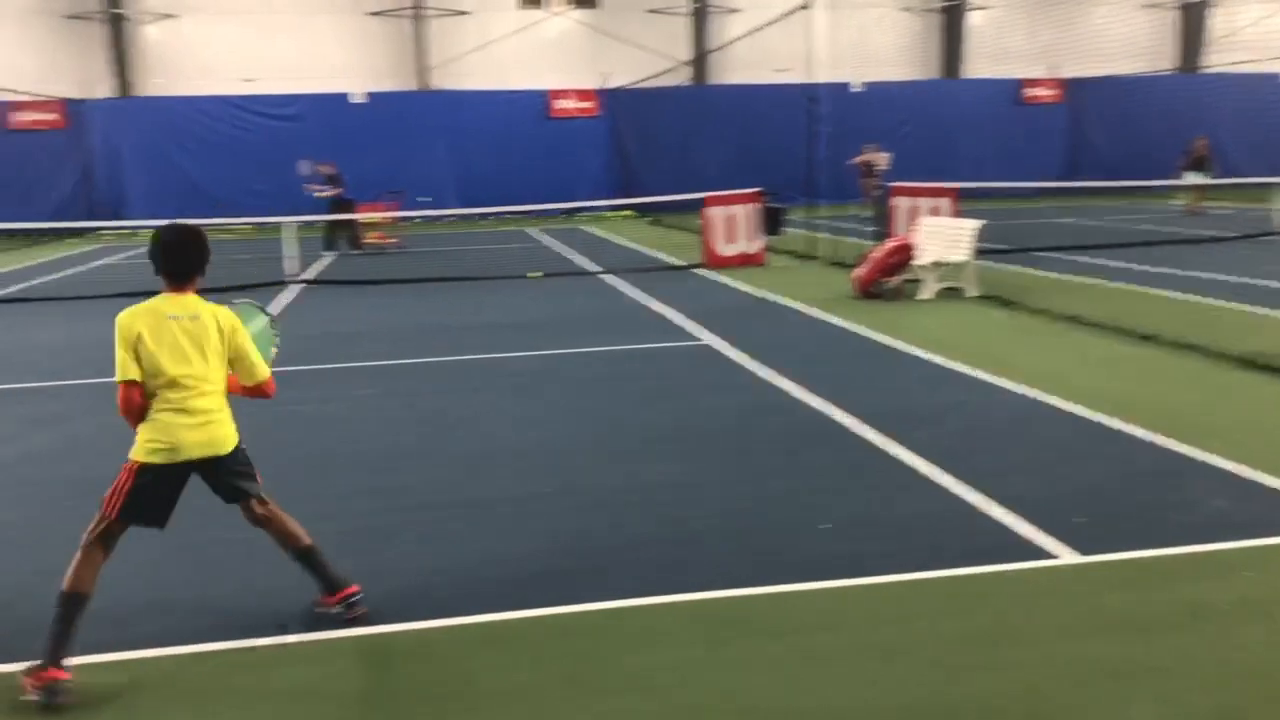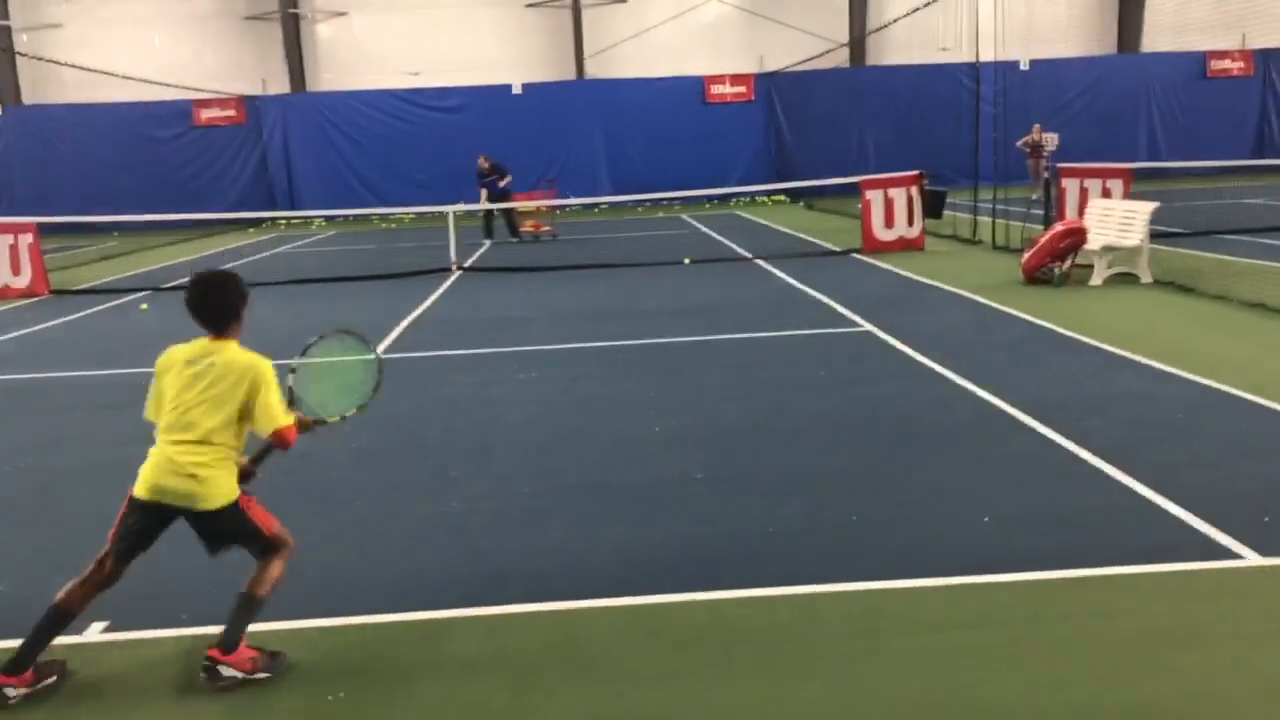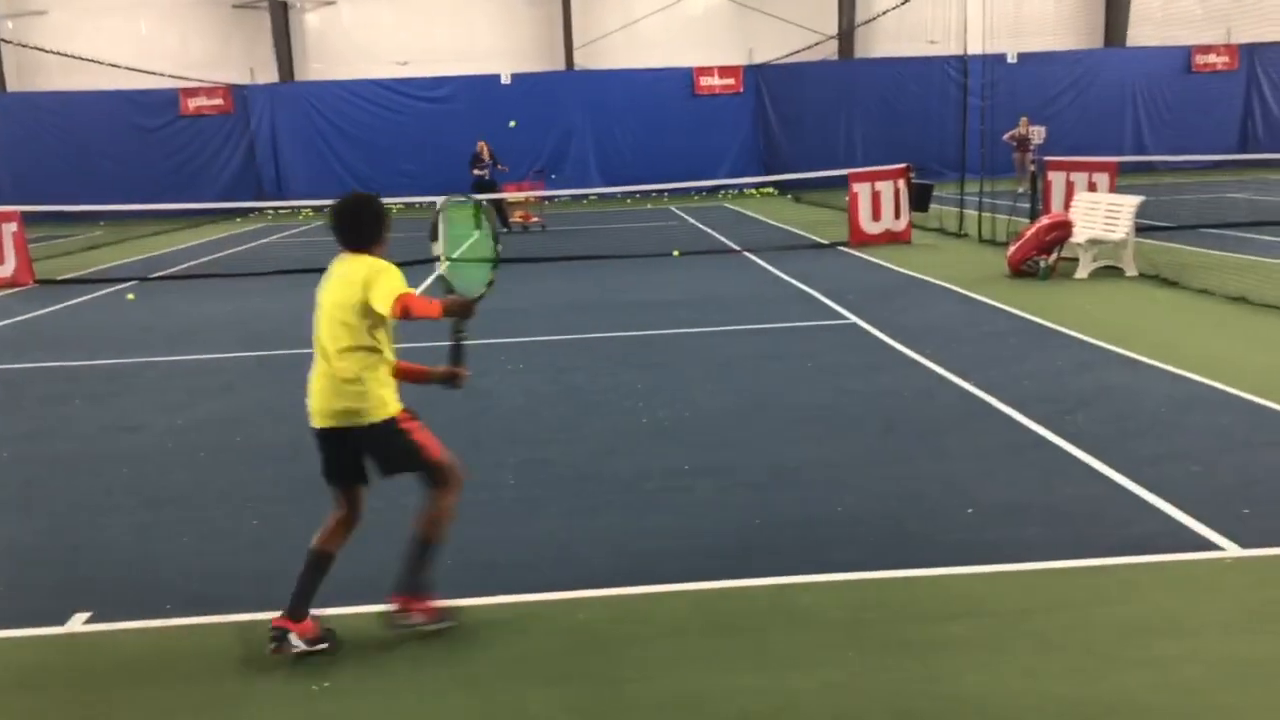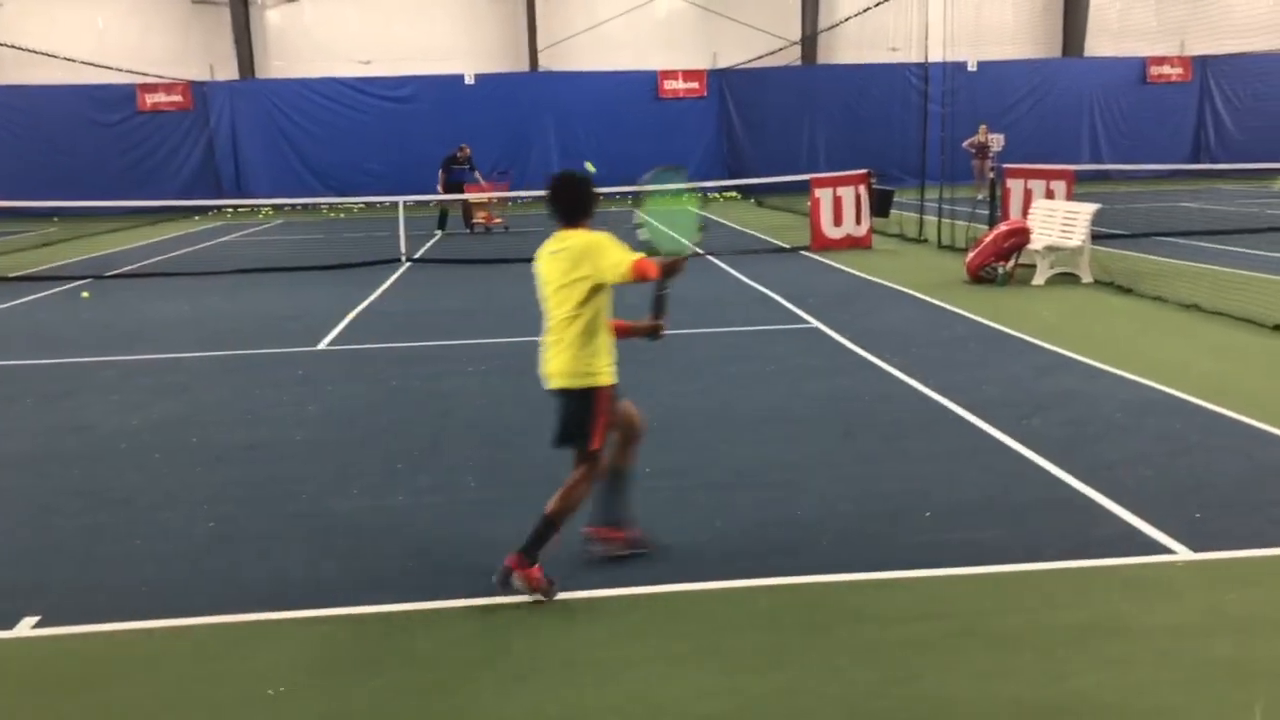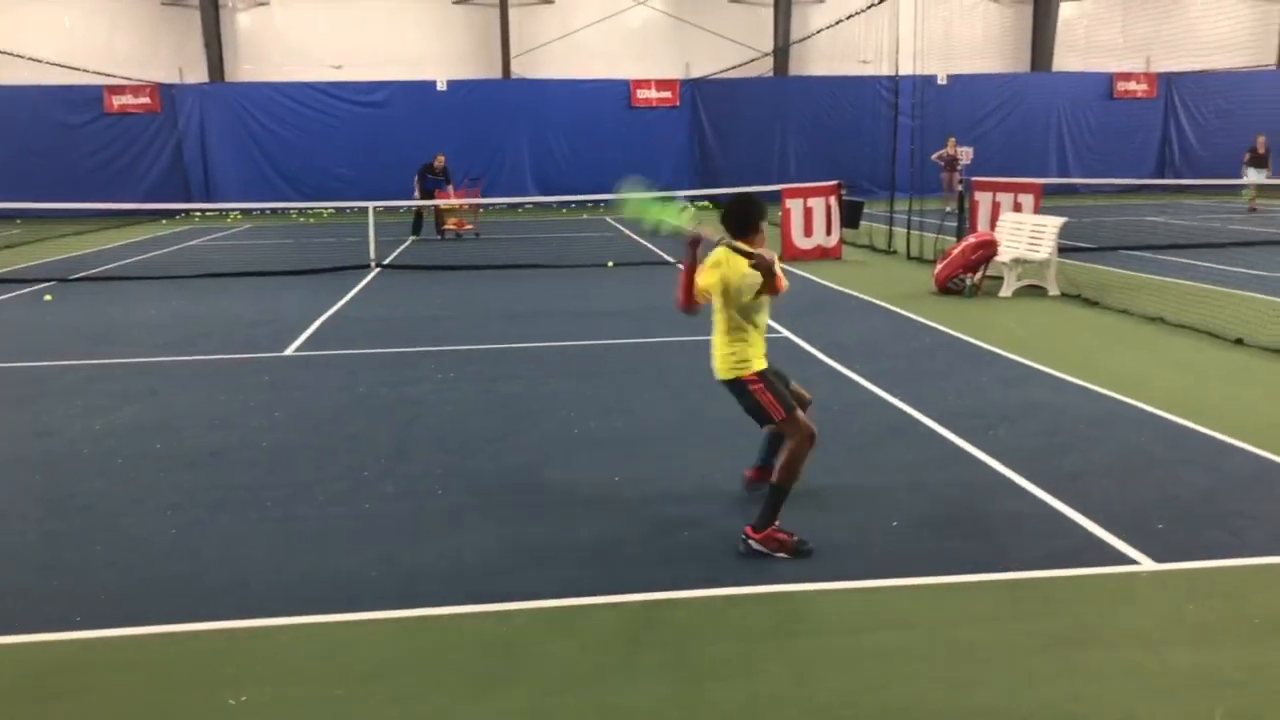
dt=0.4s
person 1, frame 1
left shoulder: (131, 320)
right shoulder: (222, 318)
left elbow: (129, 401)
right elbow: (261, 387)
left hip: (163, 446)
right hip: (219, 439)
left knee: (97, 542)
right knee: (263, 510)
left ankle: (51, 669)
right ankle: (339, 590)
person 1, frame 2
left shoulder: (171, 360)
right shoulder: (254, 368)
right elbow: (283, 437)
right wrist: (299, 423)
left hip: (157, 480)
right hip: (212, 488)
left knee: (105, 569)
right knee: (278, 550)
right ankle: (228, 651)
person 1, frame 3
left shoulder: (331, 279)
right shoulder: (377, 271)
right elbow: (407, 306)
left wrist: (434, 375)
right wrist: (448, 307)
left hip: (325, 407)
right hip: (371, 407)
left knee: (347, 511)
right knee: (448, 479)
left ankle: (293, 621)
right ankle: (411, 597)
person 1, frame 4
left shoulder: (545, 254)
right shoulder: (597, 244)
right elbow: (642, 270)
left wrist: (636, 328)
right wrist: (667, 267)
left hip: (561, 367)
right hip: (586, 372)
left knee: (630, 424)
right knee: (588, 467)
left ankle: (611, 526)
right ankle: (522, 563)
person 1, frame 5
left shoulder: (762, 259)
right shoulder: (719, 261)
left elbow: (776, 286)
right elbow: (689, 305)
left wrist: (768, 267)
right wrist: (690, 262)
left hip: (753, 360)
right hip: (741, 365)
left knee: (800, 401)
right knee: (802, 434)
left ankle: (762, 472)
right ankle: (761, 531)
